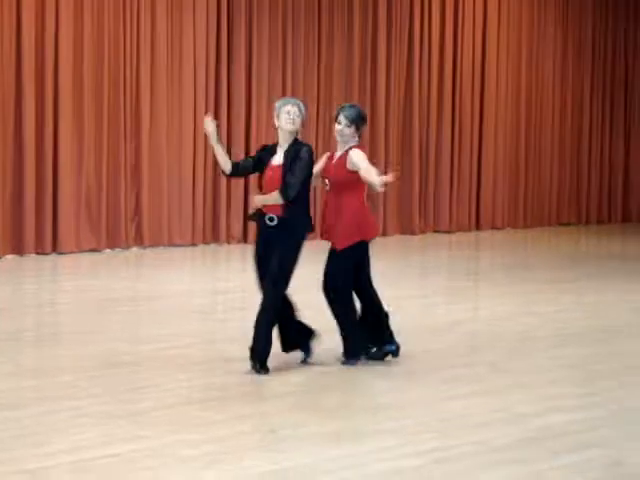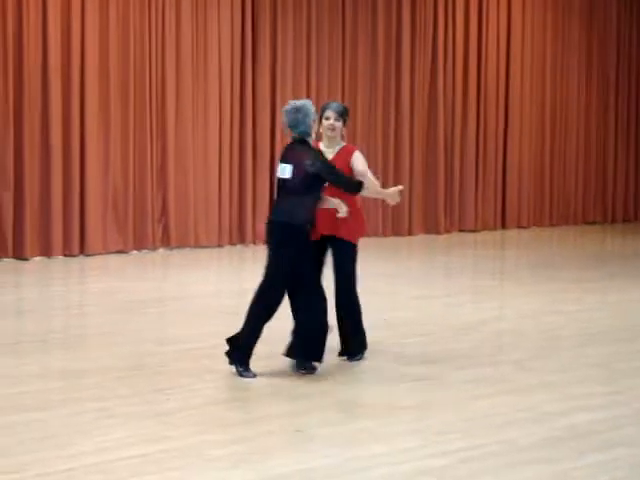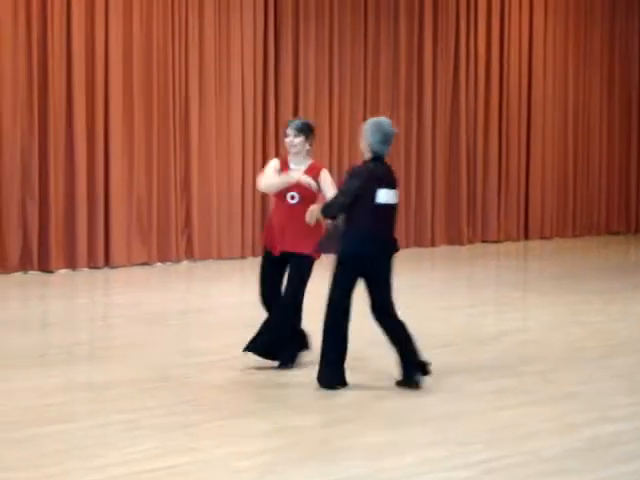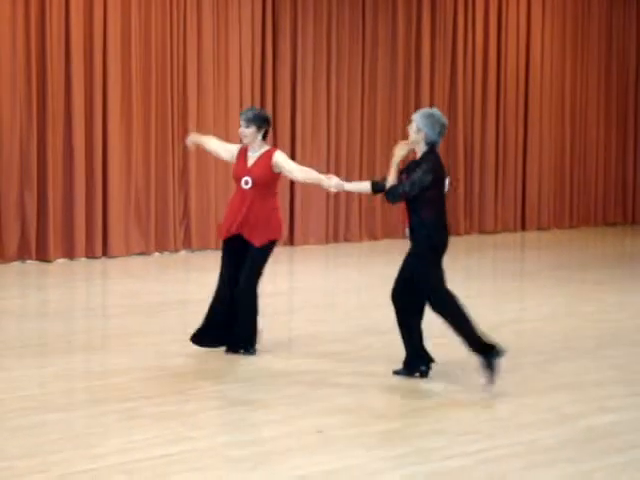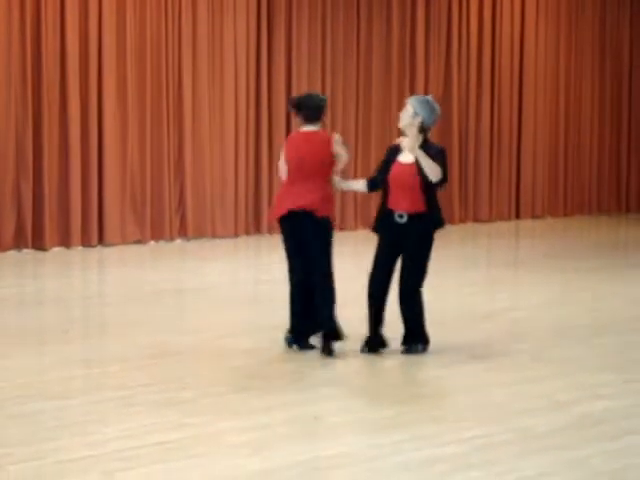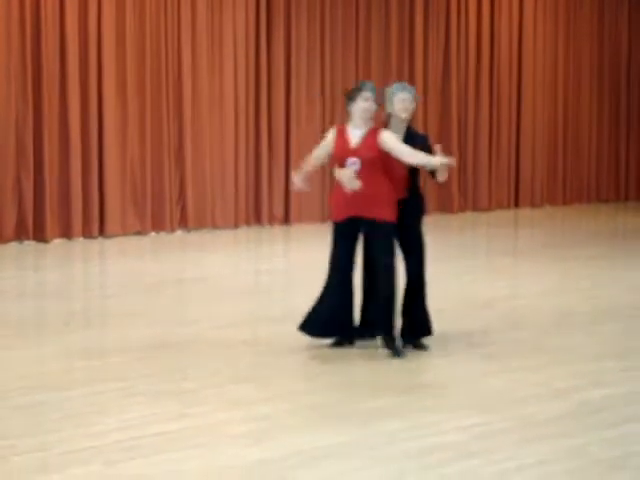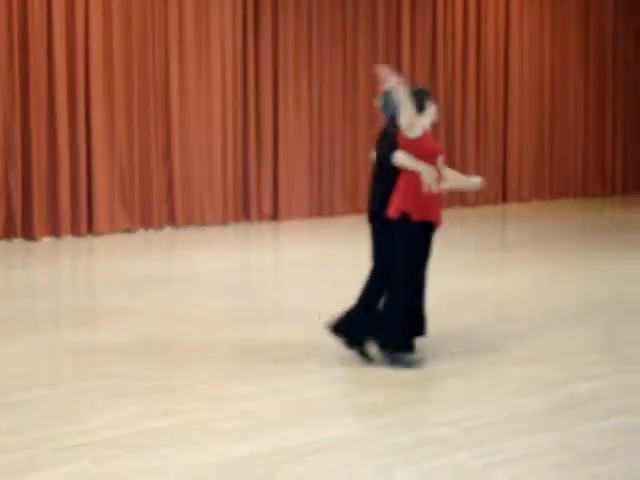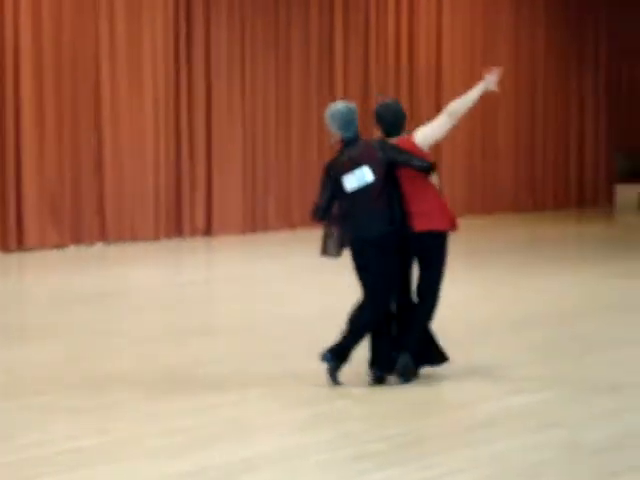
dt=0.5s
person 1, frame 1
left shoulder: (303, 152)
right shoulder: (265, 152)
left elbow: (289, 194)
right elbow: (232, 170)
left wrist: (259, 200)
right wrist: (213, 137)
left hip: (290, 229)
right hip: (267, 227)
left knee: (273, 289)
right knee: (270, 287)
left ankle: (260, 355)
right ankle: (300, 337)
person 1, frame 2
left shoulder: (291, 151)
right shoulder: (311, 154)
right elbow: (348, 183)
left wrist: (329, 202)
right wrist: (383, 192)
left hip: (290, 225)
right hip: (289, 228)
left knee: (309, 290)
right knee: (273, 288)
left ankle: (303, 354)
right ankle: (239, 352)
person 1, frame 3
left shoulder: (359, 174)
right shoulder: (388, 174)
left elbow: (333, 209)
left wrist: (317, 209)
left hip: (355, 249)
right hip: (380, 250)
left knee: (338, 309)
right knee: (384, 309)
left ankle: (331, 375)
right ankle: (411, 370)
person 1, frame 4
left shoulder: (429, 167)
right shoulder: (419, 163)
left elbow: (392, 194)
right elbow: (383, 186)
left wrist: (395, 161)
right wrist: (345, 185)
left hip: (427, 240)
right hip: (424, 239)
left knee: (438, 297)
right knee: (404, 296)
left ankle: (486, 351)
right ankle: (416, 361)
person 1, frame 5
left shoulder: (434, 152)
right shoulder: (394, 151)
left elbow: (437, 178)
right elbow: (375, 183)
left wrist: (416, 150)
right wrist: (342, 184)
left hip: (419, 225)
right hip: (391, 223)
left knee: (409, 285)
right knee: (378, 281)
left ankle: (417, 338)
right ankle: (374, 337)
person 1, frame 6
left shoulder: (419, 141)
left elbow: (439, 177)
right elbow: (339, 166)
left wrist: (442, 166)
right wrist: (343, 173)
left hip: (408, 212)
left knee: (415, 270)
right knee: (373, 267)
left ankle: (413, 331)
right ankle: (367, 327)
person 1, frame 7
left shoulder: (397, 135)
right shoulder: (391, 134)
right elbow: (391, 154)
left wrist: (462, 182)
right wrist: (422, 167)
right hip: (386, 212)
right knee: (385, 271)
right ankle: (350, 330)
person 1, frame 8
left shoulder: (334, 166)
right shoulder: (381, 149)
left elbow: (320, 212)
right elbow: (422, 165)
left wrist: (330, 215)
right wrist: (430, 178)
left hip: (361, 239)
right hip: (385, 233)
left knee: (376, 296)
right knee: (380, 297)
left ankle: (383, 362)
right ankle: (337, 353)
person 2, frame 1
left shoulder: (355, 154)
right shoulder: (332, 155)
left elbow: (368, 171)
right elbow: (311, 176)
left wrist: (378, 181)
left hip: (351, 228)
right hip: (347, 227)
left knee: (334, 286)
right knee: (361, 286)
left ankle: (357, 346)
right ankle: (384, 340)
person 2, frame 2
left shoulder: (352, 154)
left elbow: (372, 187)
left hip: (344, 225)
right hip: (316, 224)
left knee: (345, 285)
left ankle: (354, 344)
person 2, frame 3
left shoulder: (319, 172)
right shoulder: (276, 165)
right elbow: (262, 185)
right wrist: (295, 178)
left hip: (304, 241)
right hip: (275, 238)
left knee: (291, 298)
right knee: (269, 295)
left ankle: (285, 352)
right ankle: (293, 340)
person 2, frame 4
left shoulder: (275, 158)
right shoulder: (238, 152)
left elbow: (298, 172)
right elbow: (214, 145)
left wrist: (326, 180)
right wrist: (197, 137)
left hip: (267, 228)
right hip: (236, 225)
left knee: (247, 283)
right knee: (230, 282)
left ankle: (244, 339)
right ankle: (232, 339)
person 2, frame 5
left shoulder: (291, 140)
right shoulder: (332, 139)
right elbow: (340, 164)
left hip: (288, 208)
right hip: (316, 209)
left knee: (300, 271)
right knee: (321, 272)
left ankle: (299, 335)
right ankle: (326, 335)
person 2, frame 6
left shoulder: (382, 136)
right shoulder: (336, 134)
left elbow: (411, 155)
right elbow: (319, 155)
left wrist: (435, 160)
right wrist: (302, 174)
left hip: (378, 209)
right hip: (345, 209)
left knee: (383, 269)
right knee: (340, 267)
left ankle: (387, 333)
right ankle: (342, 330)
person 2, frame 7
left shoulder: (432, 140)
right shoulder: (413, 127)
left elbow: (443, 174)
right elbow: (406, 107)
left wrist: (469, 180)
right wrist: (397, 85)
left hip: (426, 214)
right hip: (409, 211)
left knee: (415, 276)
right knee: (405, 276)
left ankle: (397, 337)
right ankle: (389, 342)
person 2, frame 8
right shoulder: (413, 142)
right elbow: (449, 114)
right wrist: (481, 87)
right hip: (432, 226)
left knee: (400, 291)
right knee: (427, 292)
left ankle: (409, 353)
right ankle: (408, 353)
